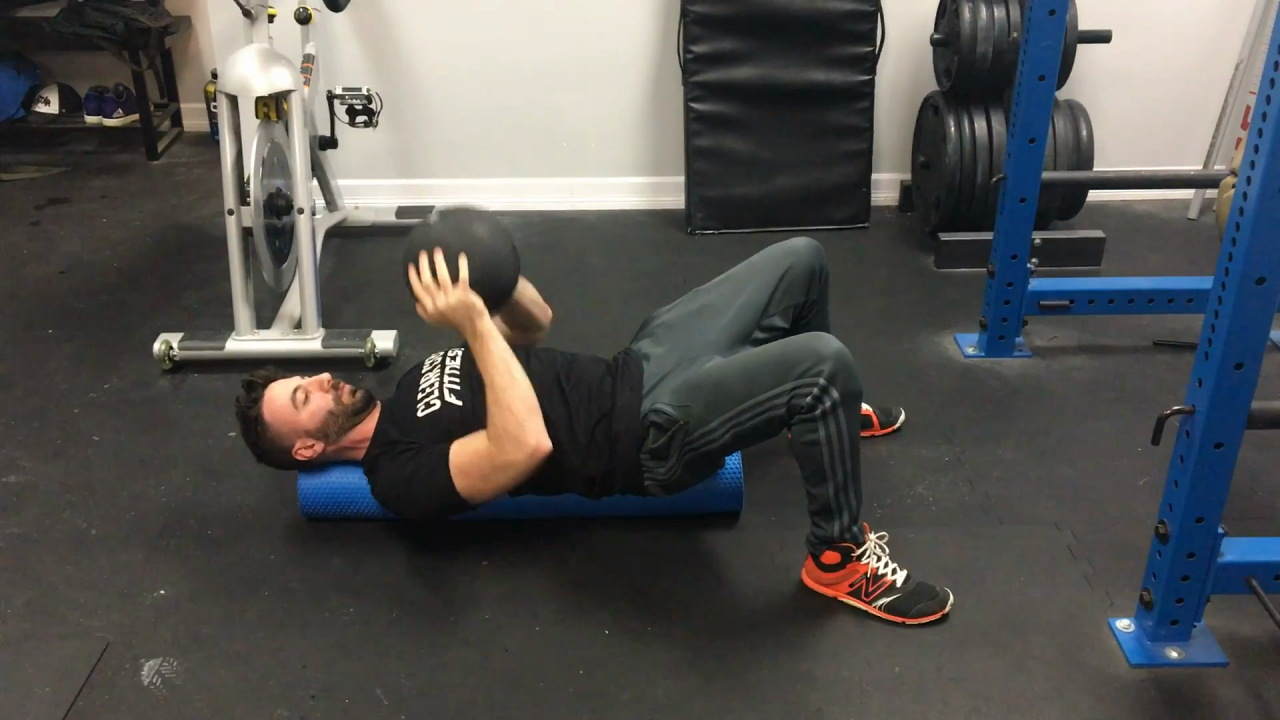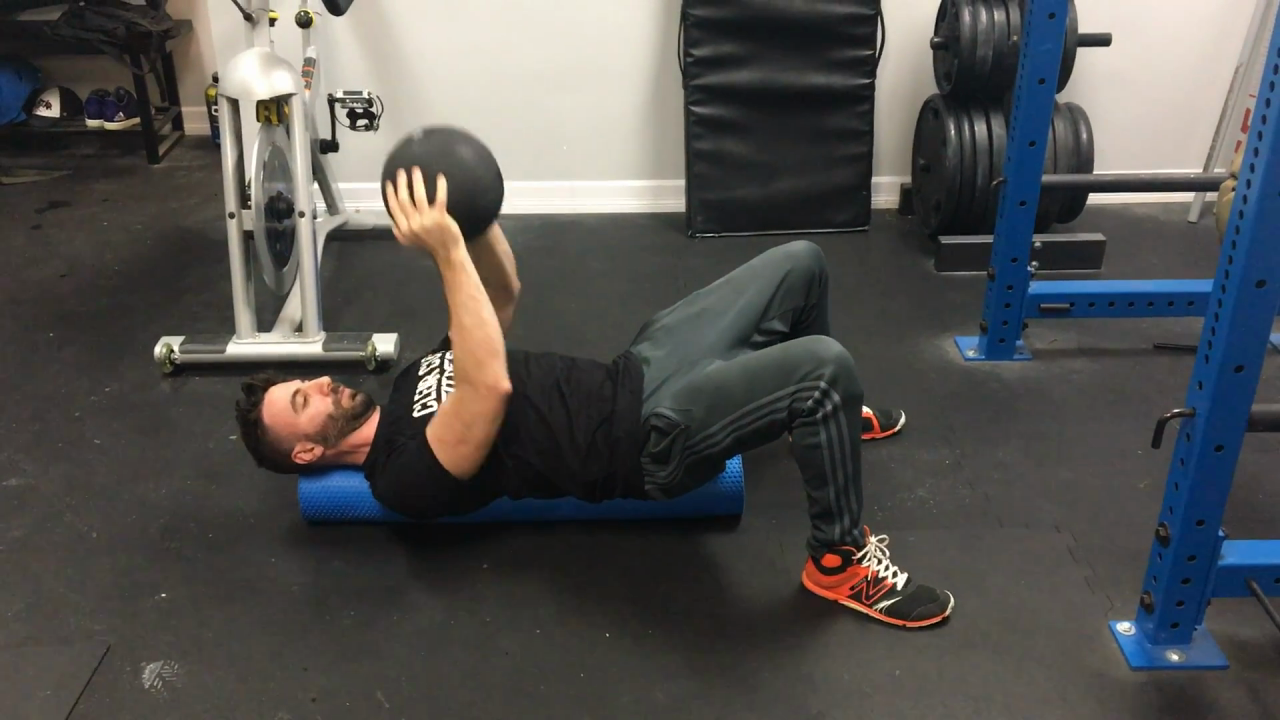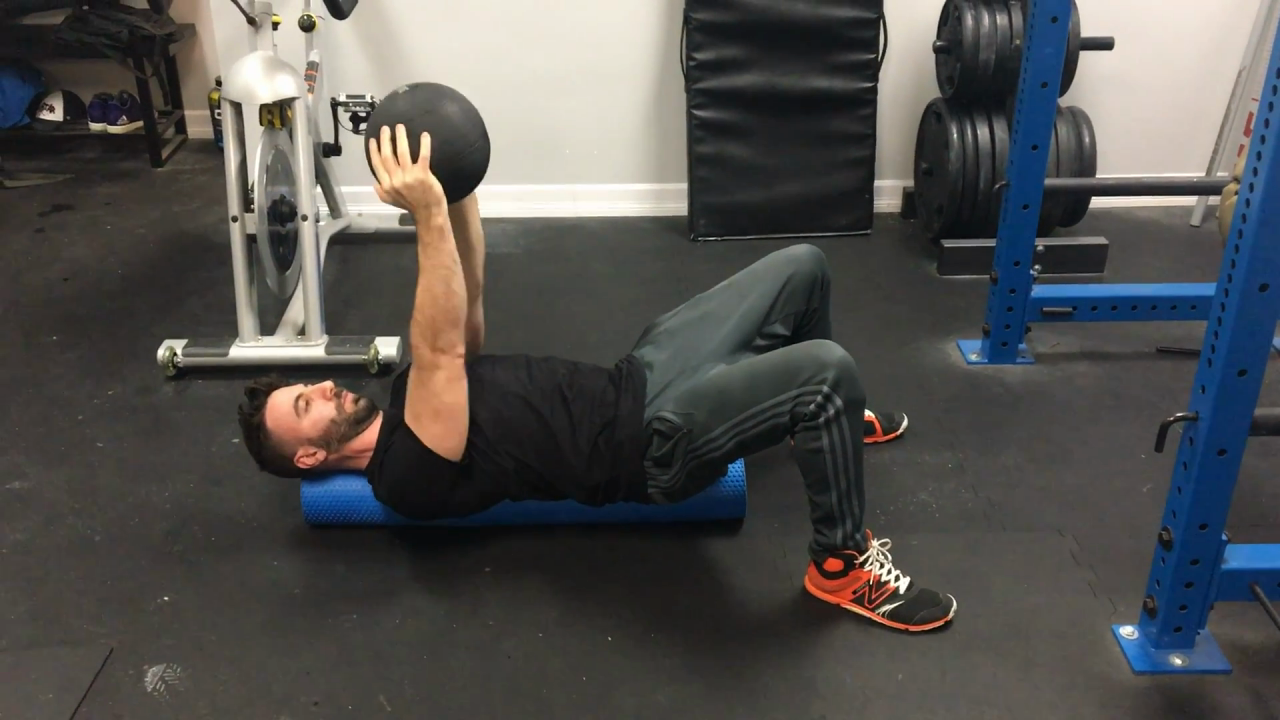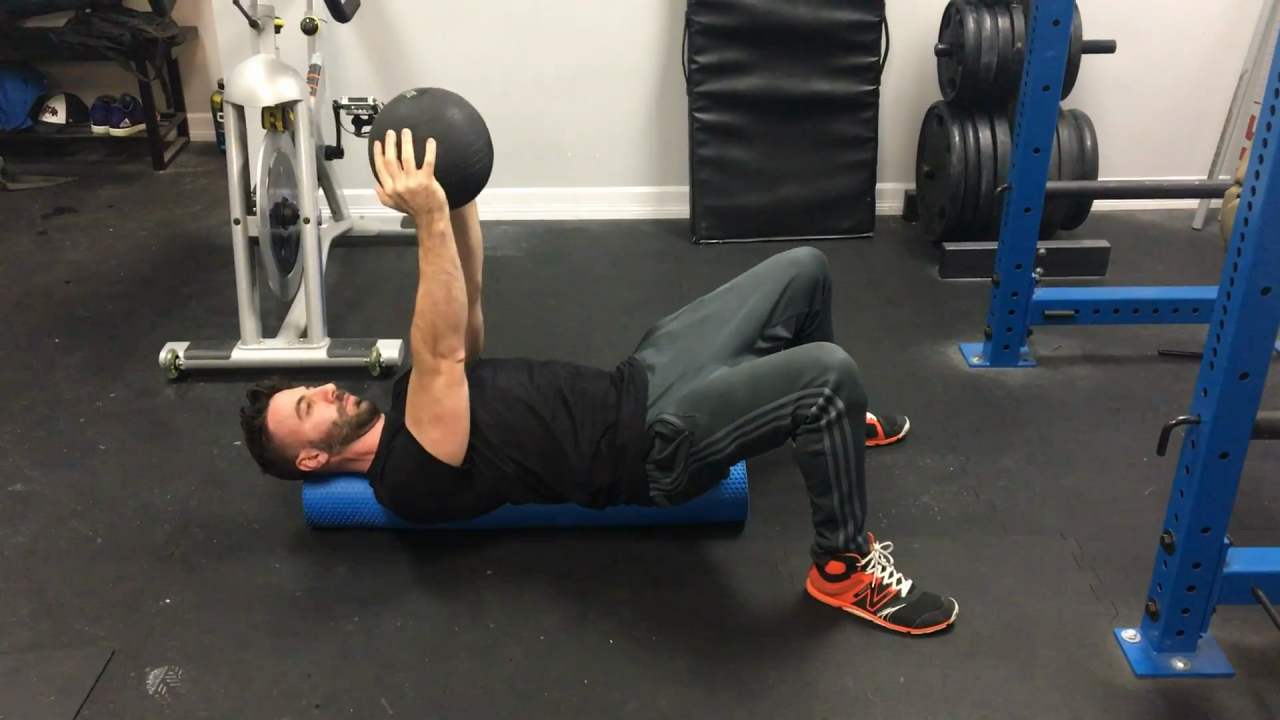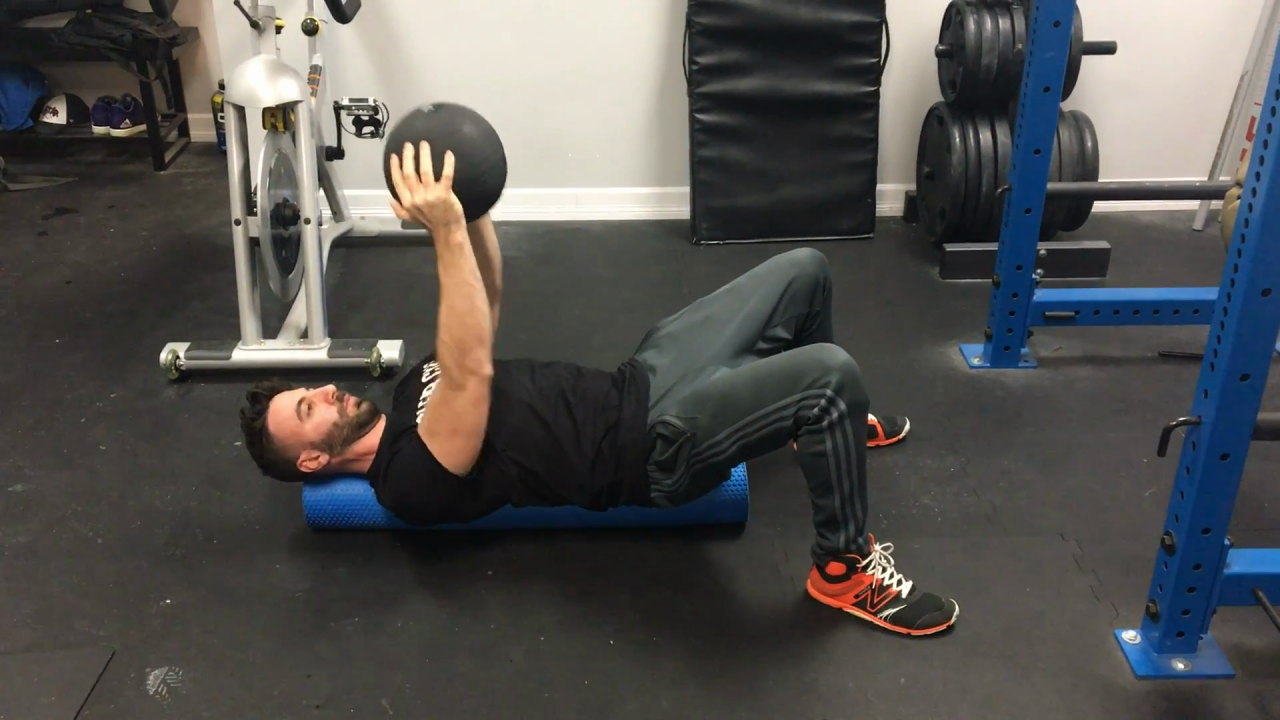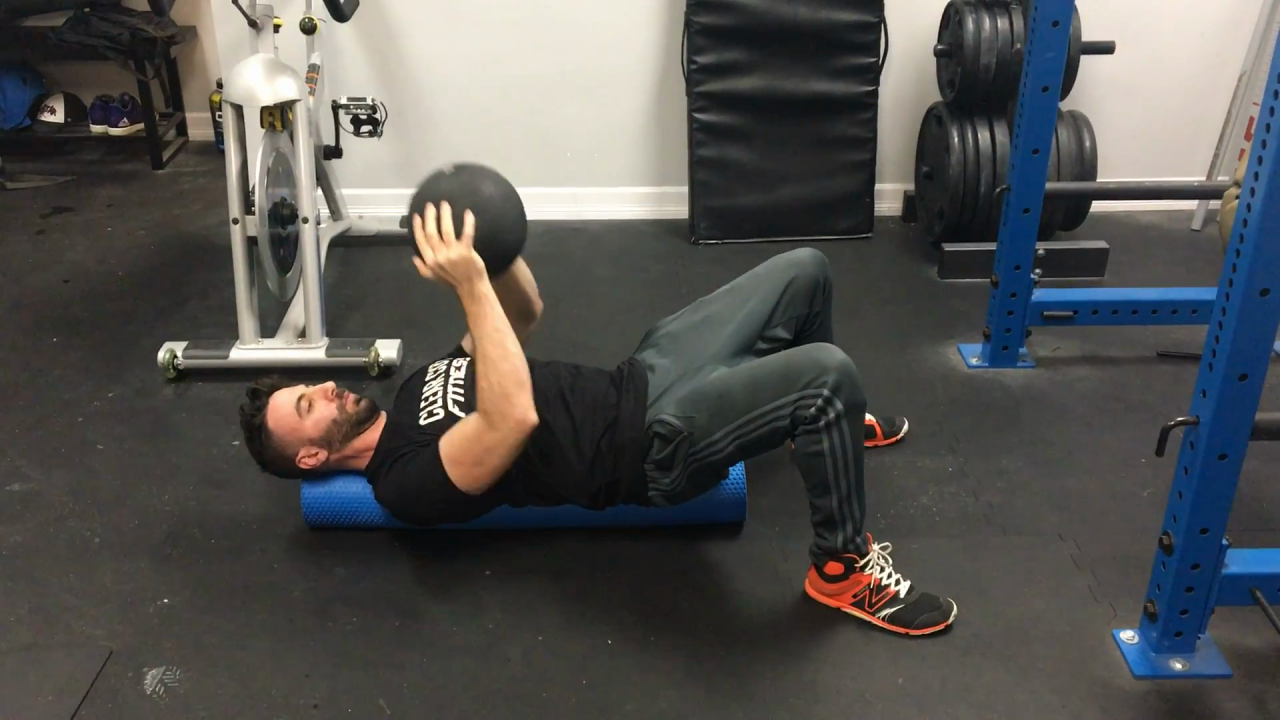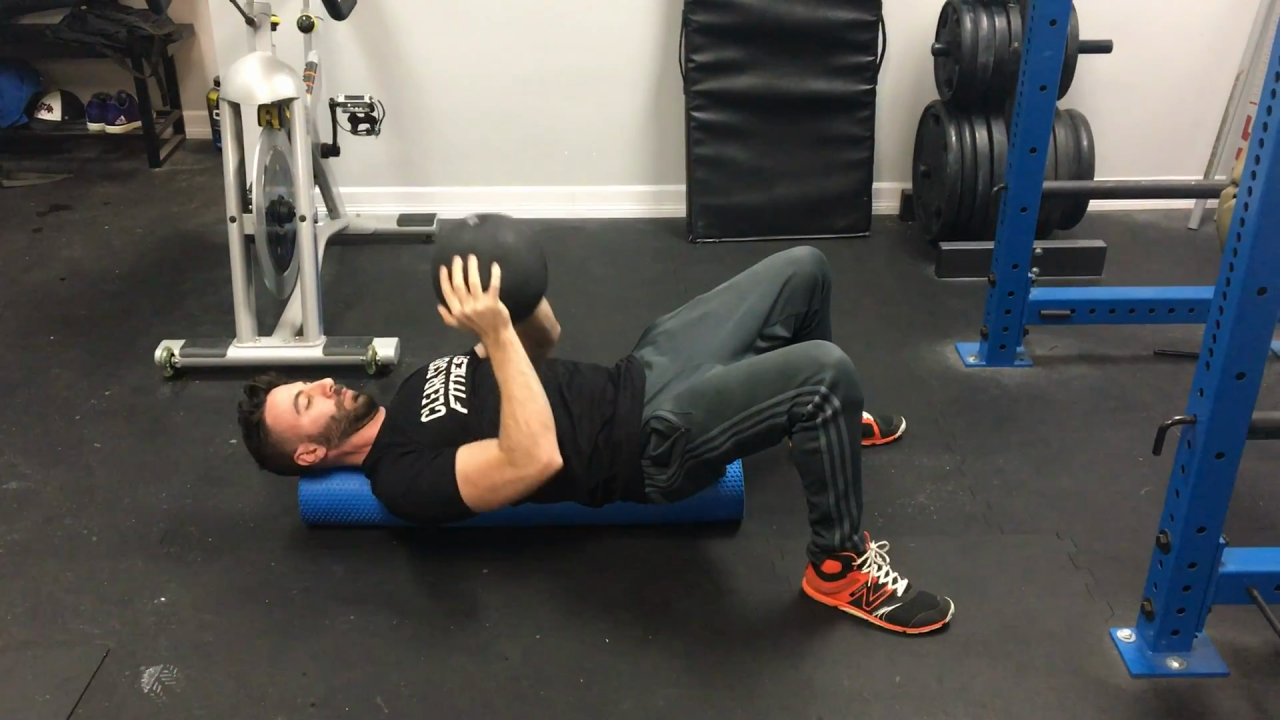
dt=0.2s
person 1, frame 1
left shoulder: (409, 390)
right shoulder: (403, 476)
left elbow: (536, 322)
right elbow: (530, 444)
right wrist: (475, 316)
left hip: (635, 367)
right hip: (648, 437)
left knee: (800, 259)
right knee: (824, 362)
left ankle: (825, 419)
right ankle: (840, 558)
person 1, frame 2
left shoulder: (411, 390)
right shoulder: (407, 478)
left elbow: (505, 297)
right elbow: (490, 385)
right wrist: (448, 250)
left hip: (634, 373)
right hip: (648, 443)
left knee: (800, 263)
right knee: (824, 366)
left ankle: (826, 421)
right ankle: (840, 562)
person 1, frame 3
left shoulder: (410, 400)
right shoulder: (409, 479)
left elbow: (466, 296)
right elbow: (439, 348)
left wrist: (456, 193)
right wrist: (427, 212)
left hip: (636, 379)
right hip: (651, 443)
left knee: (803, 266)
right knee: (827, 367)
left ankle: (826, 421)
right ankle: (842, 564)
person 1, frame 4
left shoulder: (409, 402)
right shoulder: (409, 481)
left elbow: (463, 306)
right elbow: (445, 352)
left wrist: (457, 197)
right wrist: (430, 217)
left hip: (638, 383)
right hip: (652, 447)
left knee: (804, 270)
right knee: (829, 370)
left ankle: (822, 424)
right ankle: (844, 567)
person 1, frame 5
left shoulder: (413, 391)
right shoulder: (411, 484)
left elbow: (473, 322)
right elbow: (476, 370)
left wrist: (467, 206)
right wrist: (444, 229)
left hip: (640, 381)
right hip: (655, 446)
left knee: (805, 270)
right knee: (831, 370)
left ankle: (823, 421)
right ankle: (845, 570)
person 1, frame 6
left shoulder: (416, 393)
right shoulder: (407, 484)
left elbow: (525, 314)
right elbow: (518, 421)
right wrist: (469, 283)
left hip: (640, 379)
right hip: (653, 444)
left knee: (805, 270)
right knee: (828, 369)
left ankle: (829, 422)
right ankle: (843, 570)
person 1, frame 7
left shoulder: (418, 387)
right shoulder: (403, 479)
left elbow: (545, 341)
right elbow: (538, 461)
left wrist: (509, 289)
right wrist: (494, 331)
left hip: (637, 374)
right hip: (651, 442)
left knee: (803, 269)
right knee: (827, 368)
left ankle: (826, 424)
right ankle: (840, 567)
